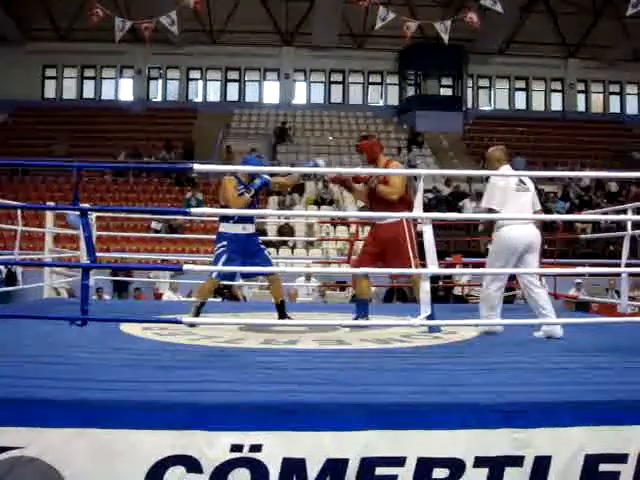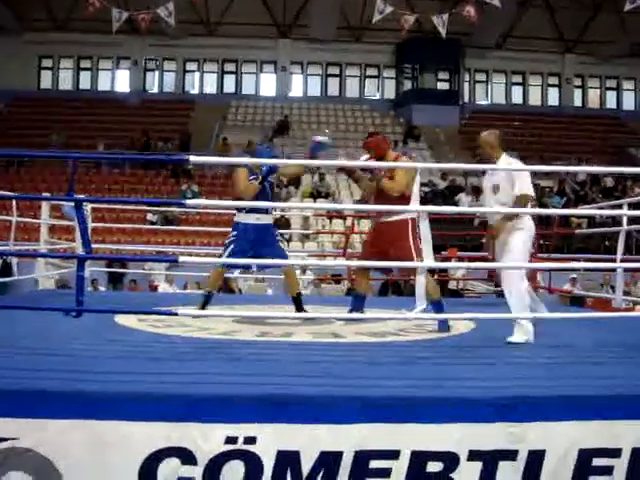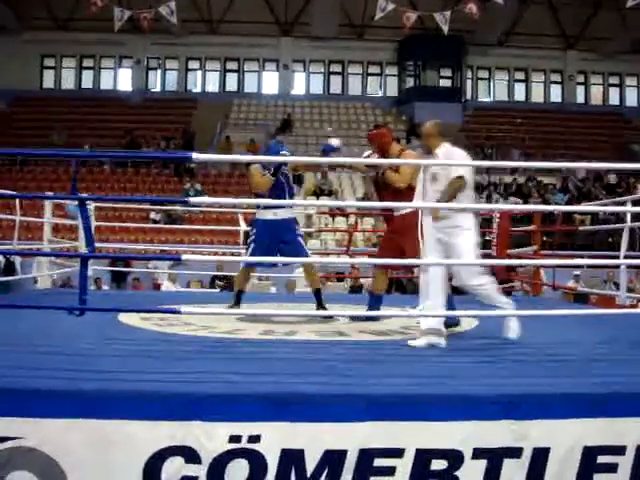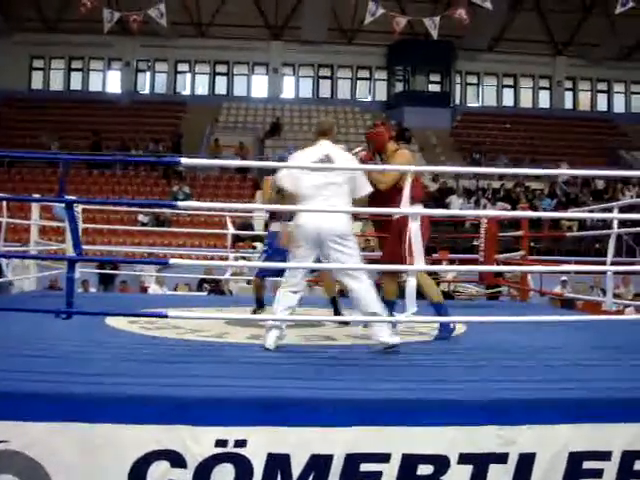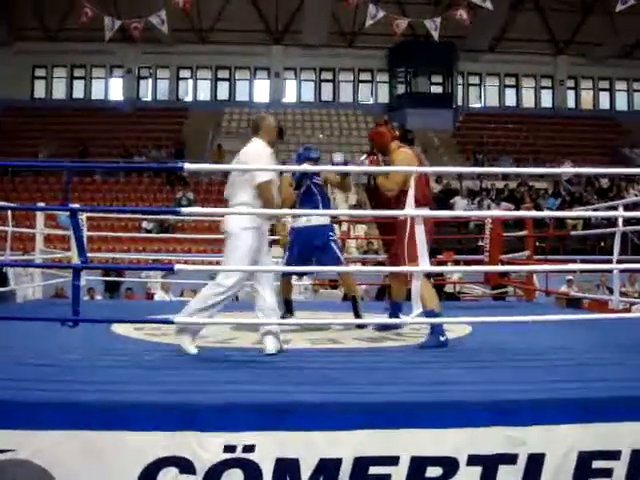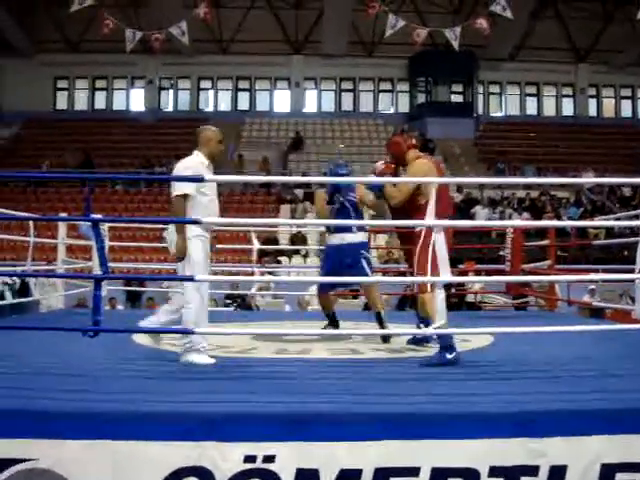
dt=0.5s
person 1, frame 1
left shoulder: (497, 178)
right shoulder: (525, 179)
left elbow: (491, 211)
right elbow: (537, 211)
left hip: (509, 234)
right hip: (530, 232)
left knee: (493, 280)
right knee: (532, 282)
left ankle: (491, 323)
right ankle: (551, 326)
person 1, frame 2
left shoulder: (514, 166)
right shoulder: (489, 172)
left elbow: (525, 198)
left wrist: (503, 222)
right wrist: (493, 231)
left hip: (518, 227)
right hip: (503, 230)
left knee: (512, 277)
right knee: (516, 278)
left ankle: (523, 329)
right ankle: (538, 312)
person 1, frame 3
left shoulder: (454, 155)
left elbow: (458, 181)
left wrist: (438, 206)
left hip: (457, 224)
right hip: (435, 226)
left knee: (469, 276)
right knee: (431, 276)
left ankle: (503, 308)
right ankle: (434, 331)
person 1, frame 4
left shoulder: (299, 157)
right shoulder: (348, 159)
left elbow: (285, 190)
right elbow: (363, 196)
left hip: (306, 223)
right hip: (340, 224)
left knee: (293, 280)
right knee: (358, 279)
left ankle: (273, 330)
right ankle: (382, 331)
person 1, frame 5
left shoulder: (246, 154)
right shoulder: (261, 152)
left elbow: (230, 194)
right elbow: (264, 188)
left hip: (248, 225)
right hip: (248, 224)
left knee: (264, 280)
right knee: (230, 281)
left ankle: (270, 334)
right ankle: (187, 326)
person 1, frame 6
left shoulder: (206, 168)
right shoulder: (189, 166)
right elbow: (179, 203)
right wrist: (182, 239)
left hip: (199, 236)
right hip: (189, 236)
left knee: (195, 290)
right knee: (196, 292)
left ankle: (155, 324)
right ankle: (193, 348)
person 2, frame 1
left shoulder: (394, 167)
left elbow: (395, 194)
right elbow: (366, 199)
left wrist: (371, 182)
right wrist: (346, 183)
left hip: (398, 225)
right hip: (379, 227)
right knee: (360, 269)
right ankle: (362, 315)
person 2, frame 2
left shoulder: (403, 164)
right shoulder: (381, 167)
left elbow: (395, 190)
right elbow: (370, 192)
left wrist: (376, 174)
right wrist: (353, 174)
left hip: (403, 223)
right hip: (383, 225)
left knee: (420, 269)
right knee: (363, 265)
left ankle: (441, 315)
right ankle: (356, 310)
person 2, frame 3
left shoulder: (407, 156)
right shoulder: (385, 158)
left elbow: (400, 183)
left wrist: (381, 167)
left hip: (411, 217)
right hip: (397, 220)
right knee: (380, 264)
left ankle: (451, 312)
right ankle: (372, 310)
person 2, frame 4
left shoulder: (401, 155)
right shoulder: (391, 158)
left elbow: (383, 183)
right elbow: (381, 186)
left wrist: (367, 165)
right wrist: (368, 167)
left hip: (410, 219)
right hip: (398, 220)
left knee: (416, 269)
right knee: (388, 269)
left ankle: (446, 321)
right ankle: (388, 315)
person 2, frame 5
left shoulder: (401, 155)
right shoulder: (404, 155)
left elbow: (390, 190)
left wrist: (374, 173)
right wrist: (379, 176)
left hip: (413, 220)
right hip: (409, 221)
left knee: (417, 275)
right knee: (397, 270)
left ankle: (438, 333)
right ankle: (394, 317)
person 2, frame 6
left shoulder: (418, 166)
right shoulder: (430, 162)
left elbow: (395, 199)
left wrist: (384, 180)
right wrist: (392, 180)
left hip: (431, 232)
right hip: (430, 232)
left knee: (428, 290)
right knee: (423, 287)
left ankle: (449, 349)
person 3, frame 1
left shoulder: (257, 180)
right shoulder: (229, 181)
left elbow: (284, 183)
right elbow: (236, 205)
right wrist: (254, 188)
left hip: (250, 236)
right hip: (229, 237)
left knee: (272, 274)
right knee: (217, 278)
left ankle: (282, 315)
right ankle: (195, 313)
person 3, frame 2
left shoulder: (272, 170)
right shoulder: (242, 172)
left elbow: (298, 170)
right elbow: (246, 195)
right wrist: (263, 176)
left hip: (266, 227)
right hip: (244, 227)
left knee: (287, 266)
right knee: (223, 266)
left ankle: (299, 308)
right ankle: (203, 304)
person 3, frame 3
left shoulder: (287, 163)
right shoulder: (256, 168)
right elbow: (262, 190)
right wrist: (275, 169)
left hip: (287, 221)
right hip: (264, 223)
left knee: (306, 261)
right knee: (249, 264)
left ankle: (320, 303)
right ankle: (236, 301)
person 3, frame 4
right shoulder: (271, 180)
right elbow: (268, 202)
right wrist: (280, 188)
right hip: (278, 232)
left knee: (323, 270)
right knee: (260, 275)
left ankle: (337, 311)
right ankle: (260, 305)
person 3, frame 5
left shoulder: (323, 174)
right shoulder: (289, 178)
left elbow: (346, 187)
right elbow: (286, 203)
left wrist: (344, 173)
right wrist: (298, 183)
left hip: (323, 228)
right hip: (300, 230)
left knee: (341, 268)
right knee: (286, 273)
left ankle: (357, 311)
right ankle: (288, 309)
person 3, frame 6
left shoulder: (357, 189)
right shoulder: (322, 193)
left elbow: (375, 205)
right elbow: (322, 215)
right wrist: (332, 197)
left hip: (357, 245)
right hip: (334, 247)
left knee: (368, 283)
right knee: (322, 290)
left ankle: (383, 326)
right ankle: (333, 321)
